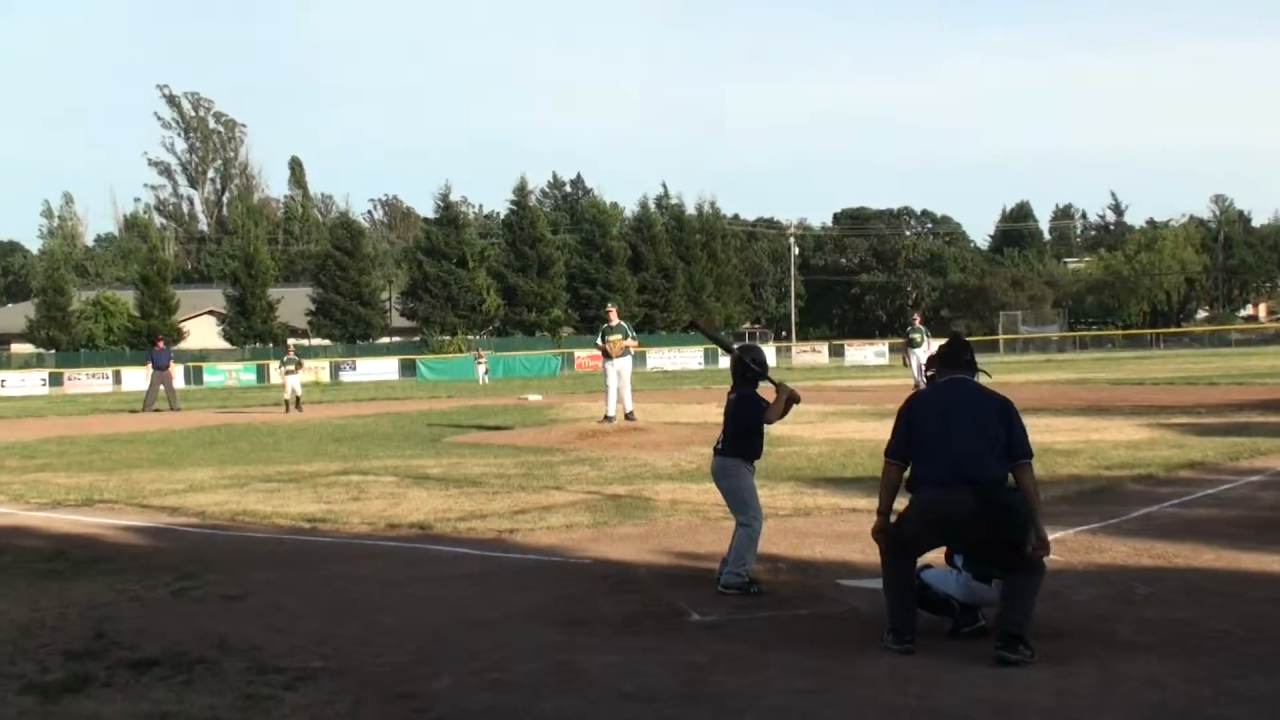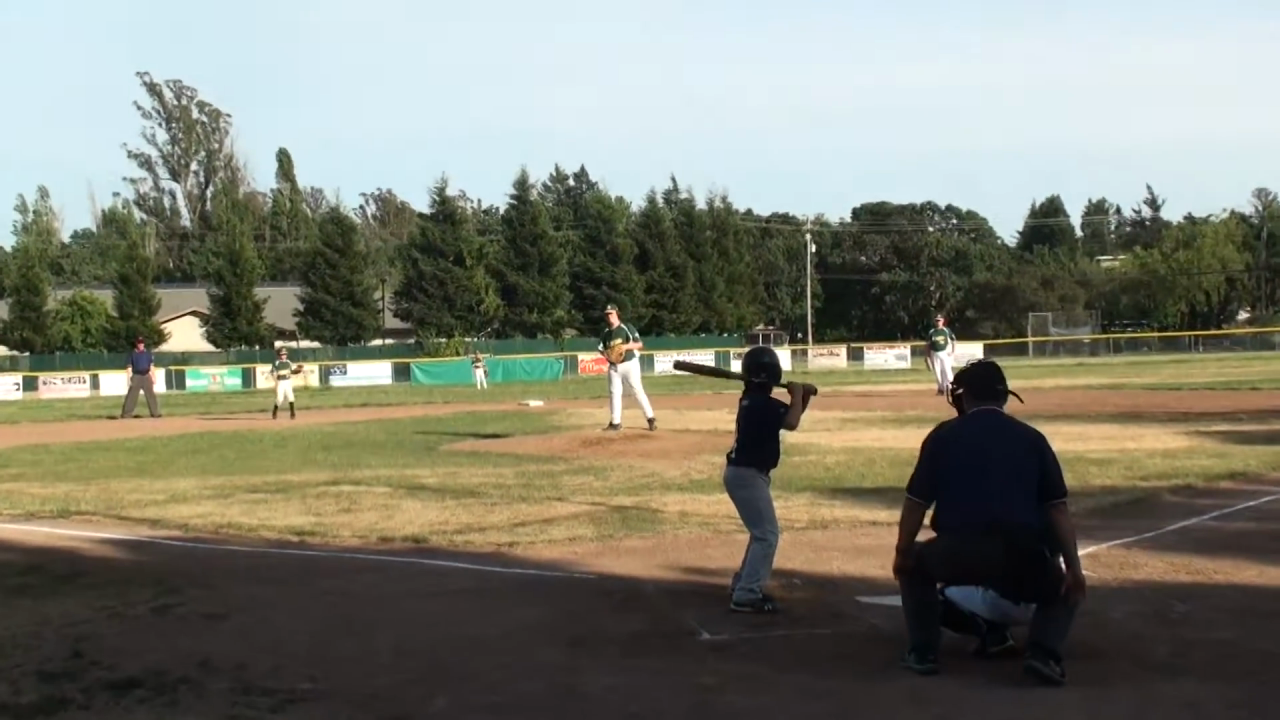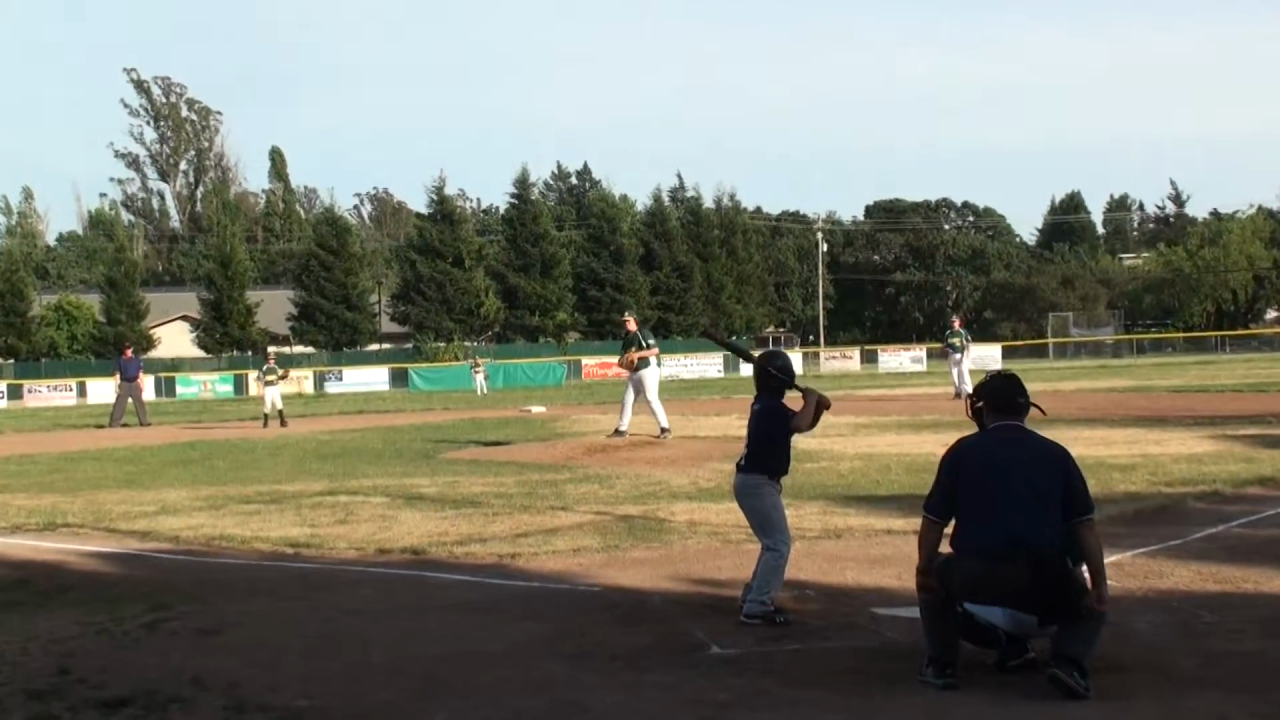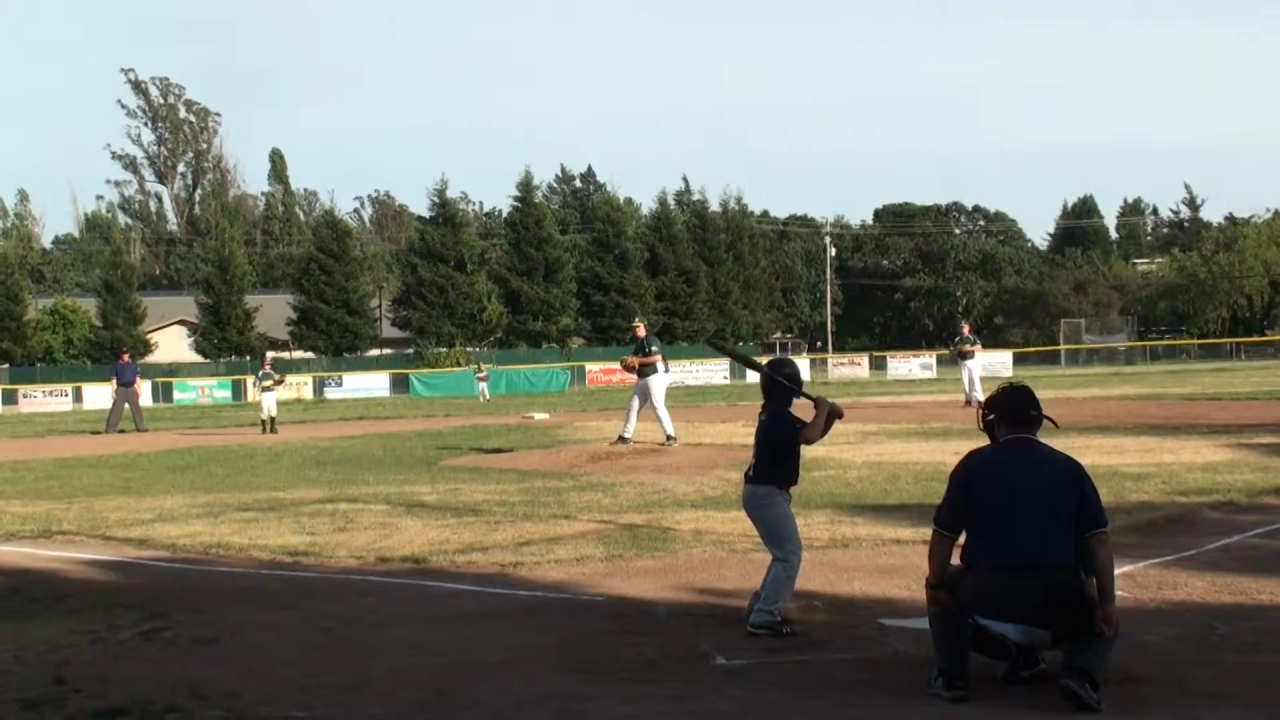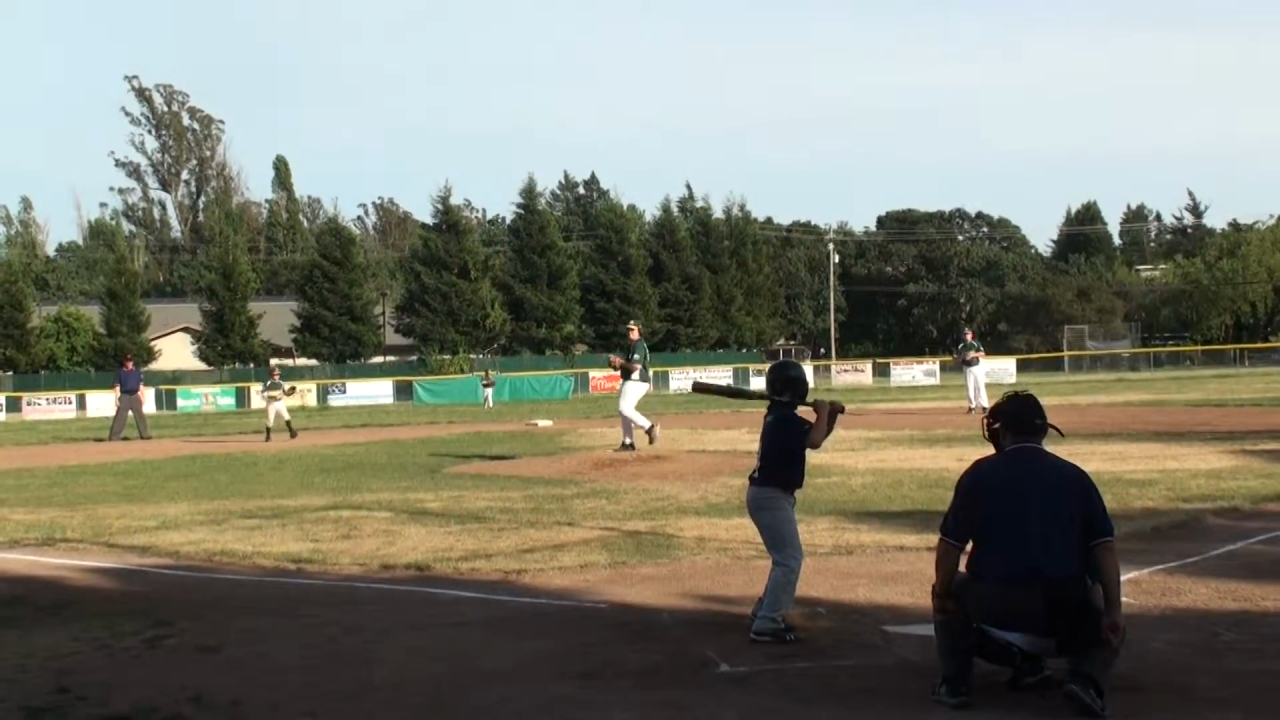
dt=0.4s
person 1, frame 1
left shoulder: (918, 402)
right shoulder: (999, 404)
left elbow: (894, 465)
right elbow: (1023, 469)
left wrist: (883, 516)
right wrist: (1036, 525)
left hip: (931, 504)
right hip: (985, 506)
left knee: (896, 548)
right knee: (1027, 564)
left ankle: (901, 634)
right ankle: (1012, 639)
person 1, frame 2
left shoulder: (943, 435)
right shoulder: (1031, 438)
left elbow: (916, 502)
right elbow: (1057, 508)
left wrist: (903, 553)
right wrist: (1073, 568)
left hip: (957, 552)
right hip: (1017, 554)
left knee: (914, 567)
right knee: (1062, 591)
left ankle: (923, 652)
right ankle: (1044, 651)
person 1, frame 3
left shoulder: (963, 451)
right shoulder: (1055, 453)
left elbow: (934, 521)
right elbow: (1084, 524)
left wrist: (924, 572)
right wrist: (1099, 584)
left hip: (976, 576)
right hip: (1041, 578)
left knee: (934, 576)
right knee: (1089, 606)
left ankle: (941, 664)
right ankle: (1069, 662)
person 1, frame 4
left shoulder: (974, 464)
right shoulder: (1069, 467)
left elbow: (944, 535)
right elbow: (1098, 539)
left wrist: (935, 586)
right wrist: (1106, 603)
left hip: (989, 591)
right hip: (1055, 595)
left knee: (944, 585)
right knee: (1101, 623)
left ankle: (951, 676)
right ankle: (1081, 673)
person 1, frame 5
left shoulder: (980, 474)
right shoulder: (1075, 476)
left elbow: (950, 544)
right elbow: (1104, 548)
left wrist: (942, 596)
right wrist: (1113, 611)
left hip: (994, 601)
right hip: (1061, 605)
left knee: (950, 592)
right knee: (1107, 632)
left ankle: (955, 683)
right ankle: (1086, 679)
person 2, frame 1
left shoulder: (741, 394)
right shoulder: (746, 396)
left elbow: (775, 414)
right elbow: (770, 417)
left wrist: (788, 400)
right wrist: (782, 394)
left hip: (731, 463)
right hip: (732, 465)
left knee: (747, 519)
right knee: (751, 521)
left ankle: (729, 571)
right ankle: (733, 579)
person 2, frame 2
left shoulder: (754, 399)
right shoulder: (761, 403)
left elbow: (791, 413)
right elbow: (792, 422)
left wrist: (803, 395)
right wrist: (797, 394)
left hip: (744, 472)
right hip: (747, 474)
left knee: (762, 532)
right knee: (767, 534)
left ankle: (742, 586)
right ankle: (746, 596)
person 2, frame 3
left shoulder: (767, 405)
right shoulder: (771, 407)
left elbow: (805, 425)
right elbow: (799, 424)
left wrist: (818, 406)
right wrist: (810, 399)
left hip: (755, 480)
right hip: (757, 483)
left knee: (773, 542)
right knee: (778, 544)
left ankle: (753, 598)
right ankle: (757, 608)
person 2, frame 4
left shoulder: (775, 414)
right shoulder: (778, 417)
left elbow: (813, 433)
right elbow: (809, 437)
left wrist: (829, 415)
right wrist: (822, 410)
left hip: (765, 490)
right hip: (766, 493)
left knee: (785, 552)
right knee: (789, 554)
left ankle: (761, 607)
right ankle: (763, 618)
person 2, frame 5
left shoulder: (779, 416)
right shoulder: (785, 418)
left elbow: (816, 435)
right elbow: (814, 441)
left wrist: (831, 414)
right wrist: (823, 412)
left hip: (768, 493)
right hip: (771, 495)
left knee: (786, 557)
right knee: (789, 559)
left ankle: (764, 614)
right ankle: (767, 625)
